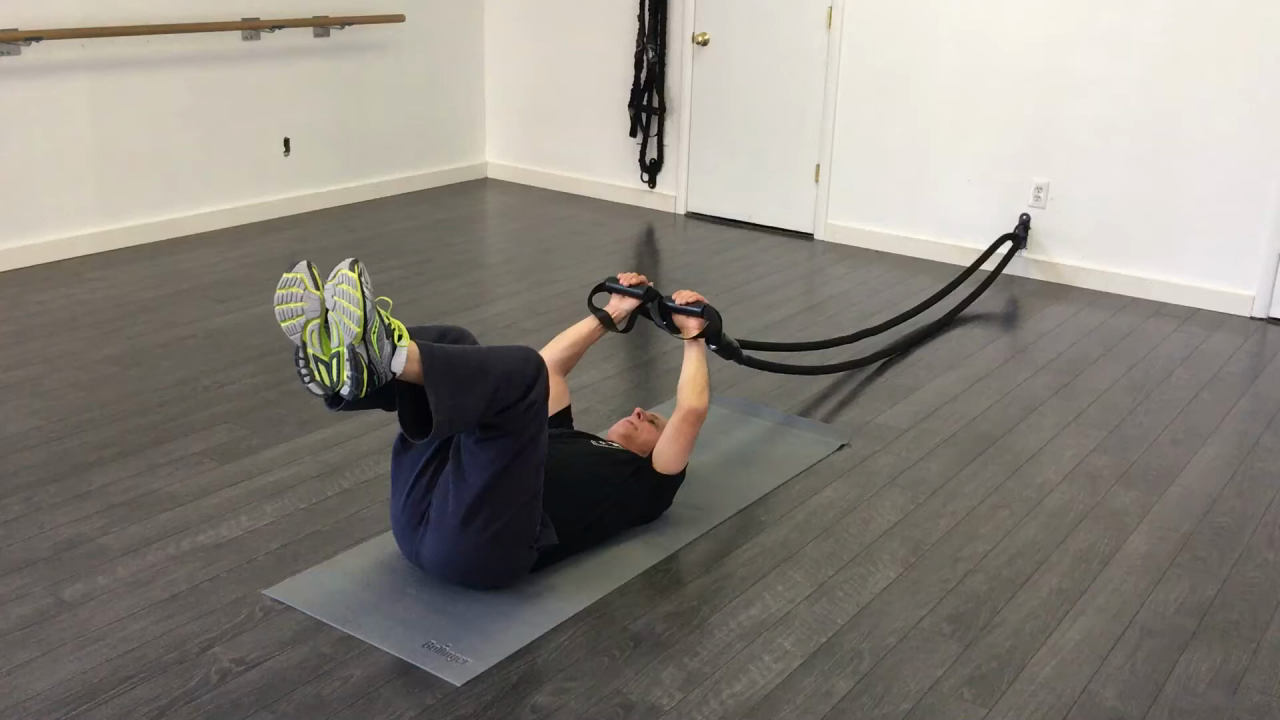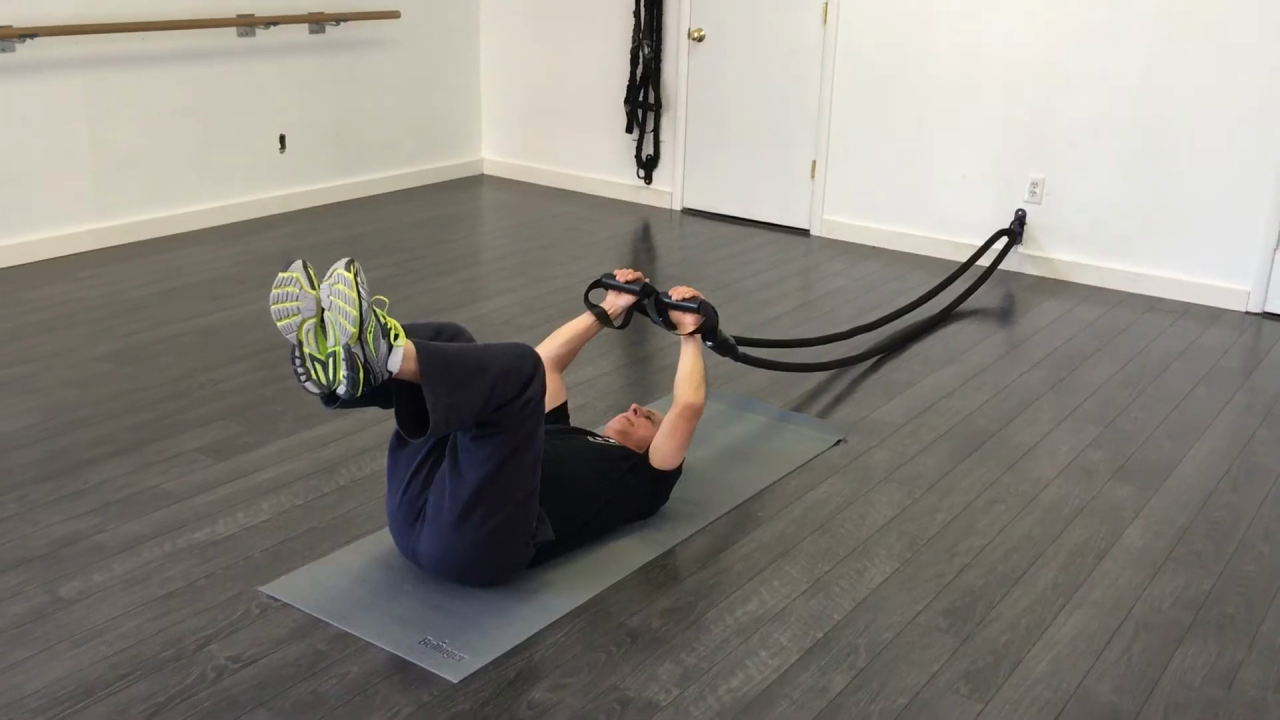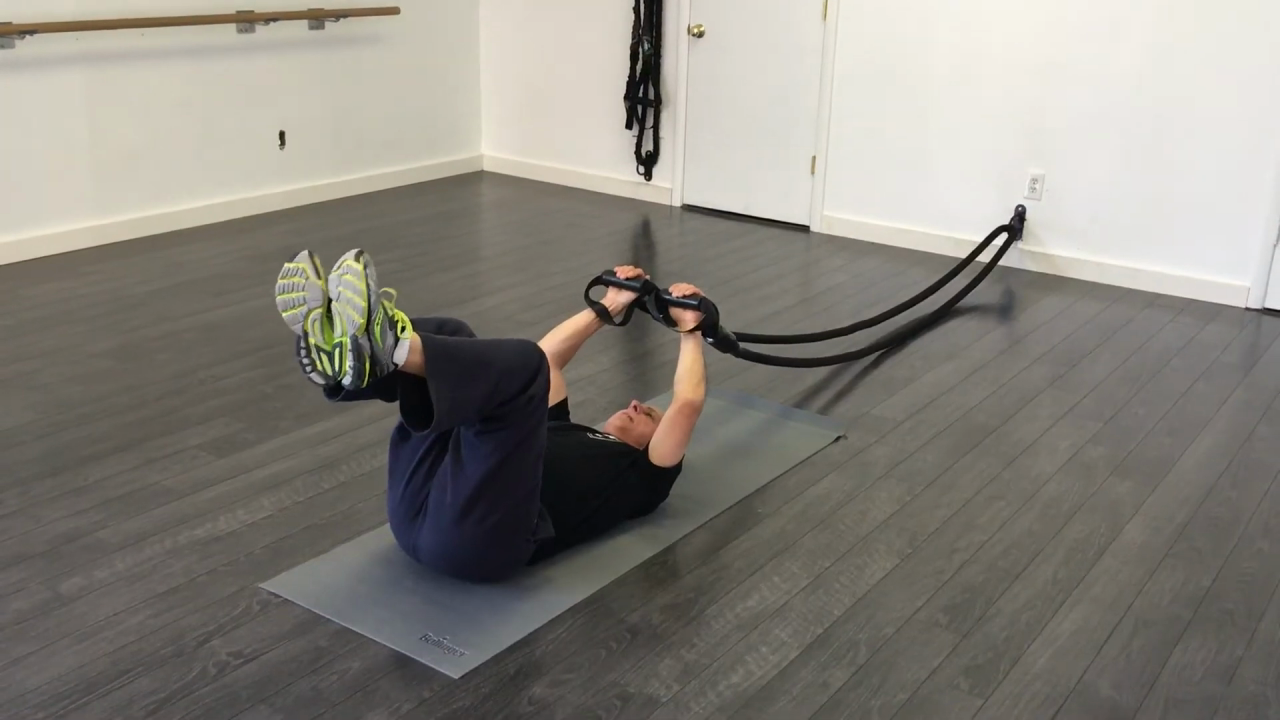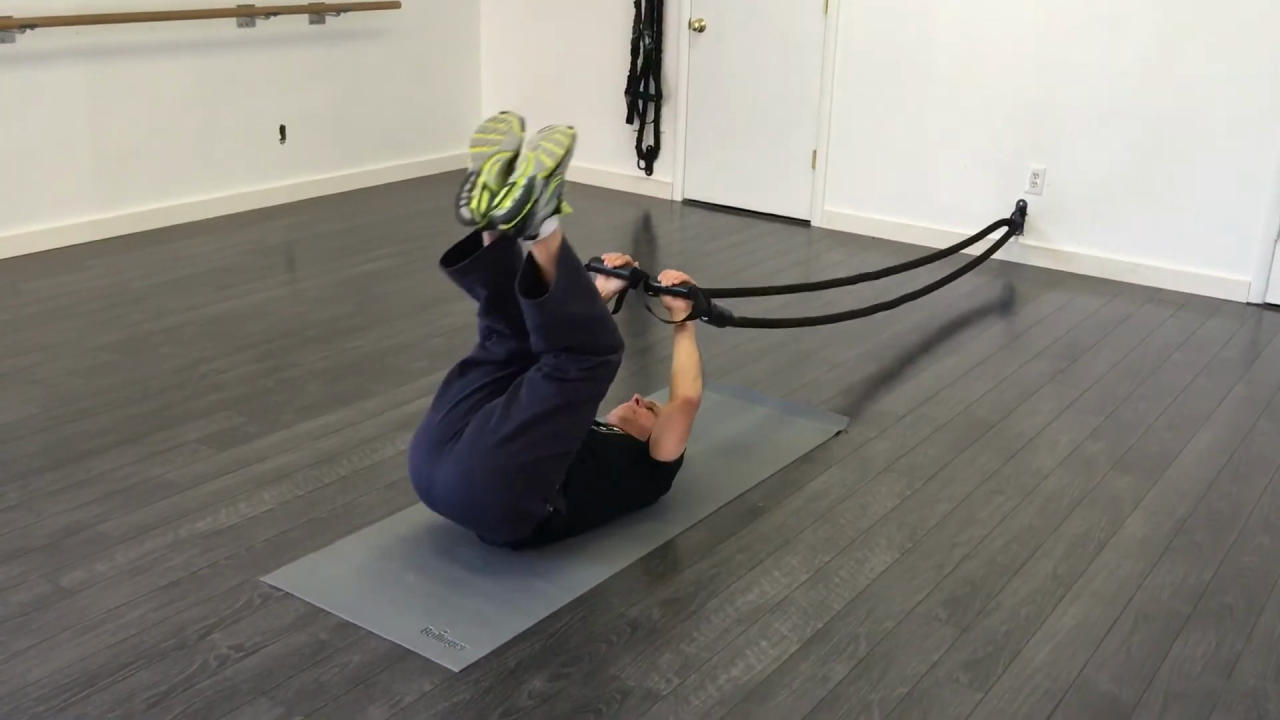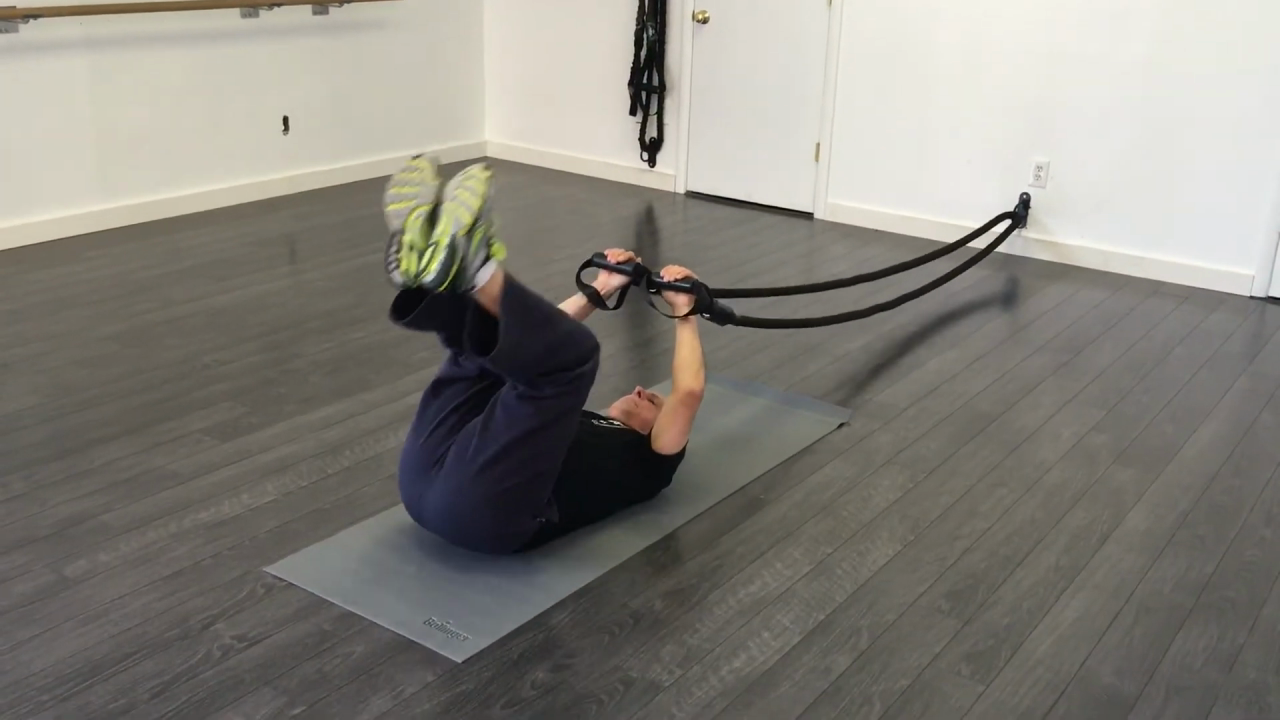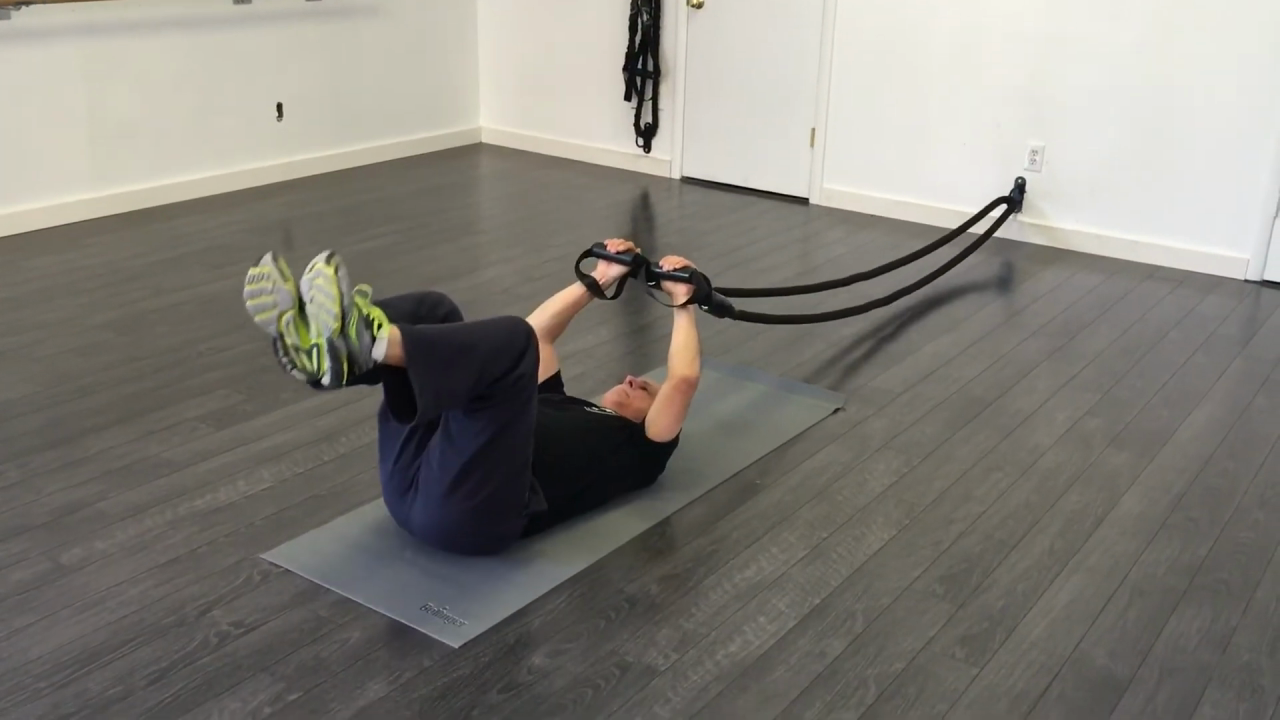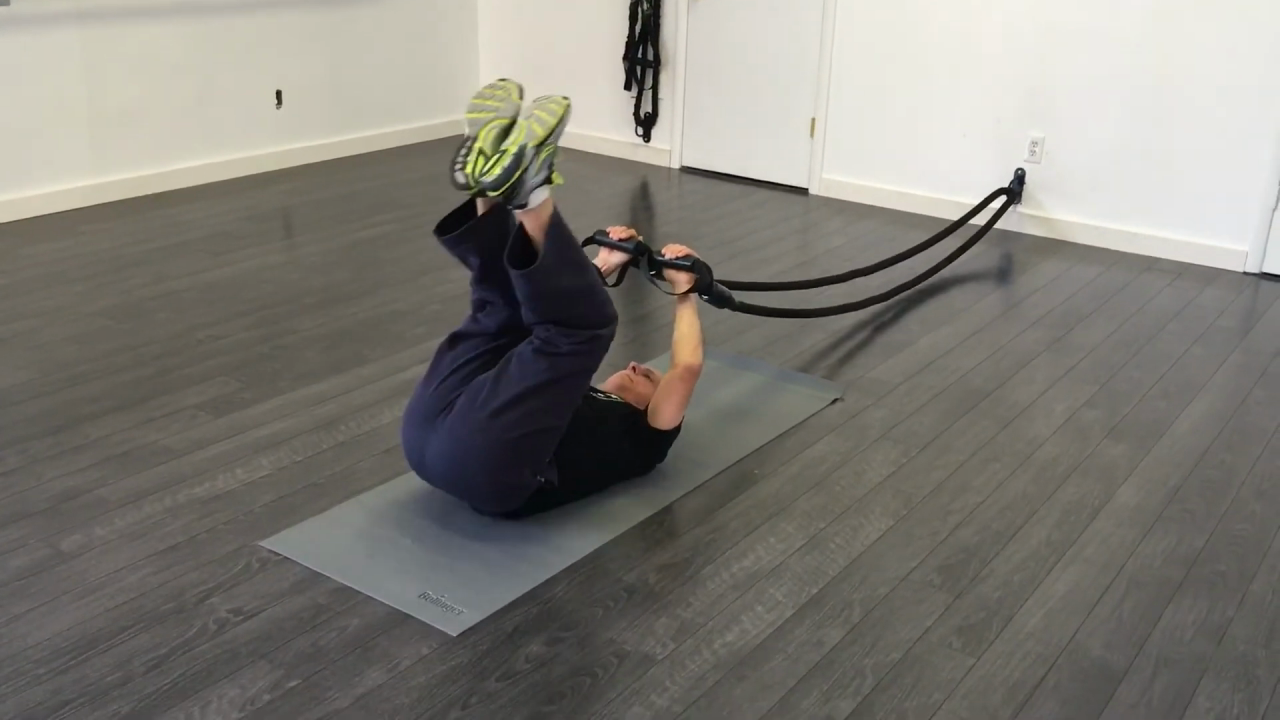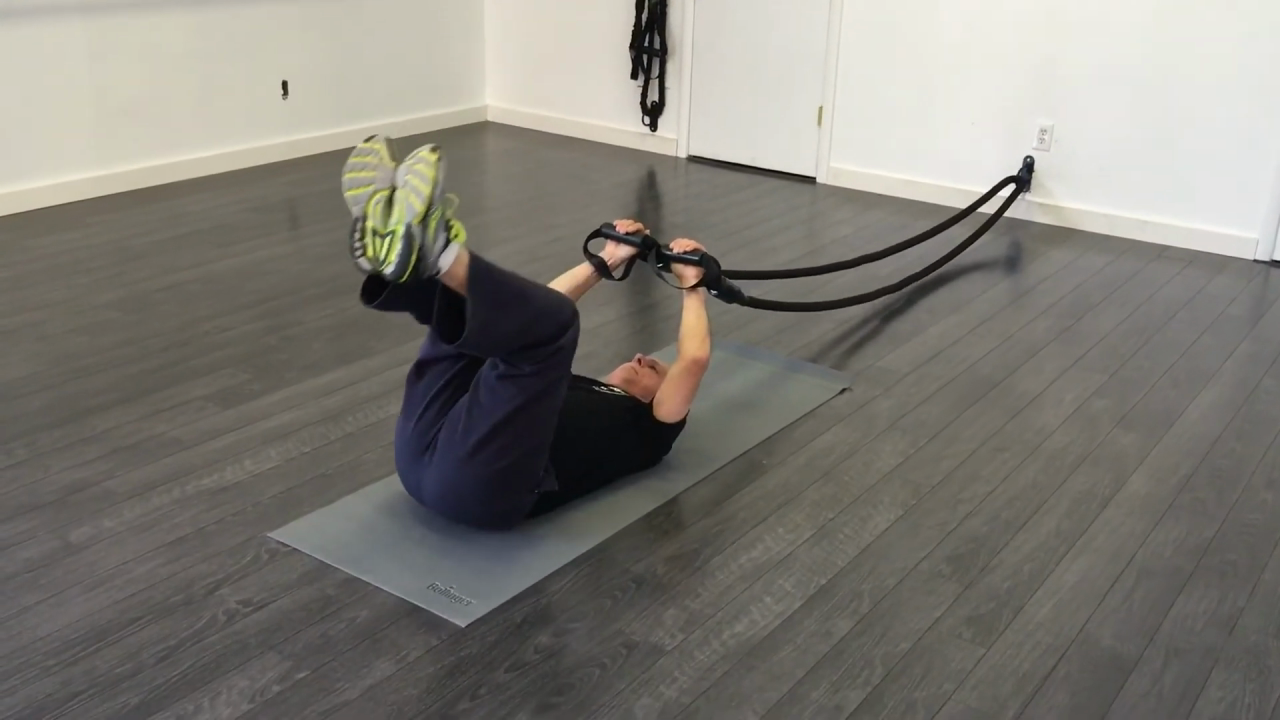
dt=0.7s
person 1, frame 1
left shoulder: (644, 486)
right shoulder: (568, 439)
left elbow: (691, 412)
right elbow: (551, 364)
left wrist: (692, 337)
right wrist: (609, 316)
left hip: (484, 543)
right hip: (422, 516)
left knee: (519, 370)
right knee: (449, 344)
left ankle: (386, 353)
right ankle: (341, 362)
person 1, frame 2
left shoulder: (641, 482)
right shoulder: (564, 433)
left elbow: (687, 407)
right elbow: (547, 359)
left wrist: (688, 333)
right wrist: (606, 312)
left hip: (479, 539)
right hip: (418, 512)
left knee: (516, 367)
right knee: (447, 341)
left ankle: (383, 352)
right ankle: (339, 359)
person 1, frame 3
left shoulder: (642, 476)
right shoulder: (568, 431)
left elbow: (687, 404)
right elbow: (547, 356)
left wrist: (688, 331)
right wrist: (607, 309)
left hip: (481, 538)
right hip: (419, 510)
left knee: (519, 366)
right knee: (447, 339)
left ankle: (385, 345)
right ankle: (350, 355)
person 1, frame 4
left shoulder: (644, 469)
right shoulder: (575, 428)
left elbow: (686, 399)
right elbow: (558, 328)
left wrist: (682, 323)
right wrist: (597, 294)
left hip: (497, 490)
right hip: (439, 461)
left knee: (591, 346)
right knee: (518, 329)
left ankle: (537, 224)
right ankle: (498, 226)
person 1, frame 5
left shoulder: (646, 460)
right shoulder: (584, 422)
left elbow: (689, 393)
right elbow: (544, 331)
left wrist: (683, 315)
right wrist: (597, 292)
left hip: (486, 504)
left knee: (571, 350)
right knee: (494, 332)
left ankle: (471, 266)
right ankle: (431, 274)
person 1, frame 6
left shoulder: (640, 451)
right shoulder: (560, 405)
left elbow: (684, 380)
right elbow: (538, 330)
left wrist: (681, 303)
right wrist: (595, 282)
left hip: (473, 510)
right hip: (412, 486)
left knee: (507, 343)
right knee: (429, 314)
left ankle: (365, 343)
right ankle: (327, 342)
person 1, frame 7
left shoulder: (640, 435)
right shoulder: (578, 398)
left elbow: (687, 367)
right elbow: (553, 300)
left wrist: (683, 293)
right wrist: (599, 269)
left hip: (489, 463)
right hip: (430, 435)
left knee: (585, 318)
right knee: (510, 301)
left ankle: (527, 192)
right ankle: (494, 191)
person 1, frame 8
left shoulder: (646, 430)
right shoulder: (575, 389)
left elbow: (694, 360)
right elbow: (529, 308)
left wrist: (692, 287)
right wrist: (604, 262)
left hip: (483, 482)
right hip: (424, 453)
left knee: (549, 322)
right knee: (465, 311)
left ankle: (437, 249)
right ankle: (401, 251)
